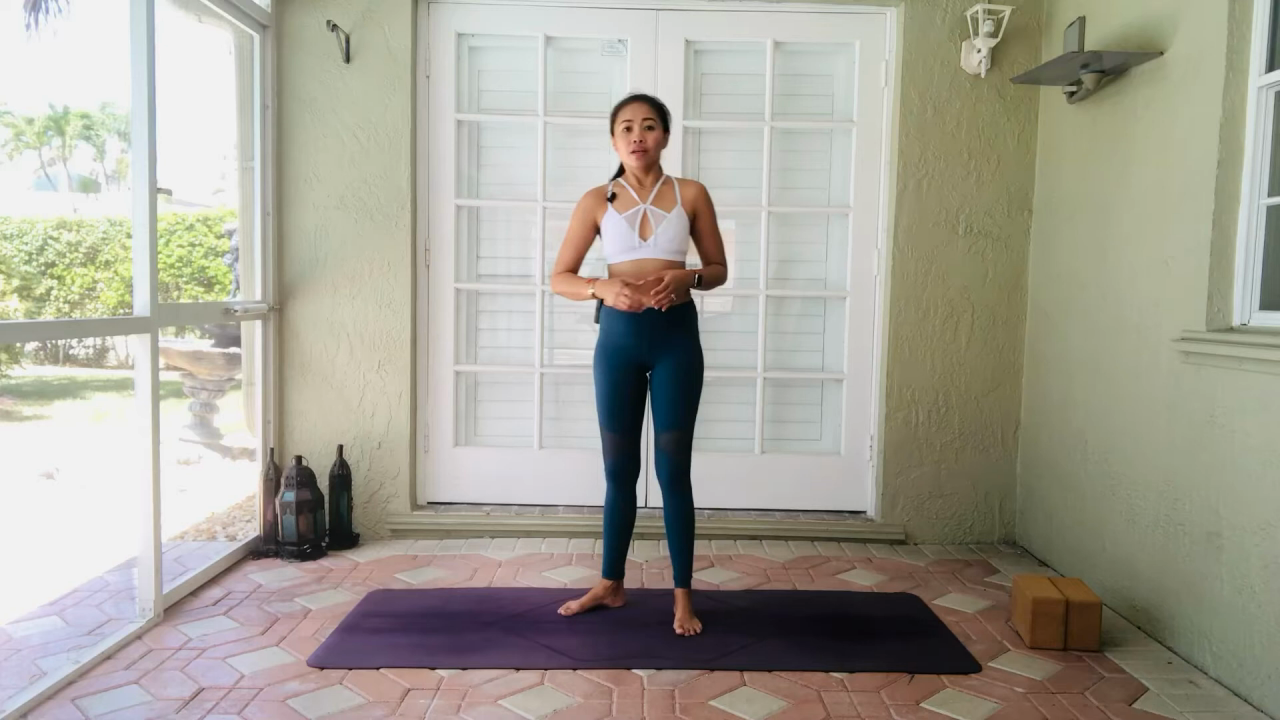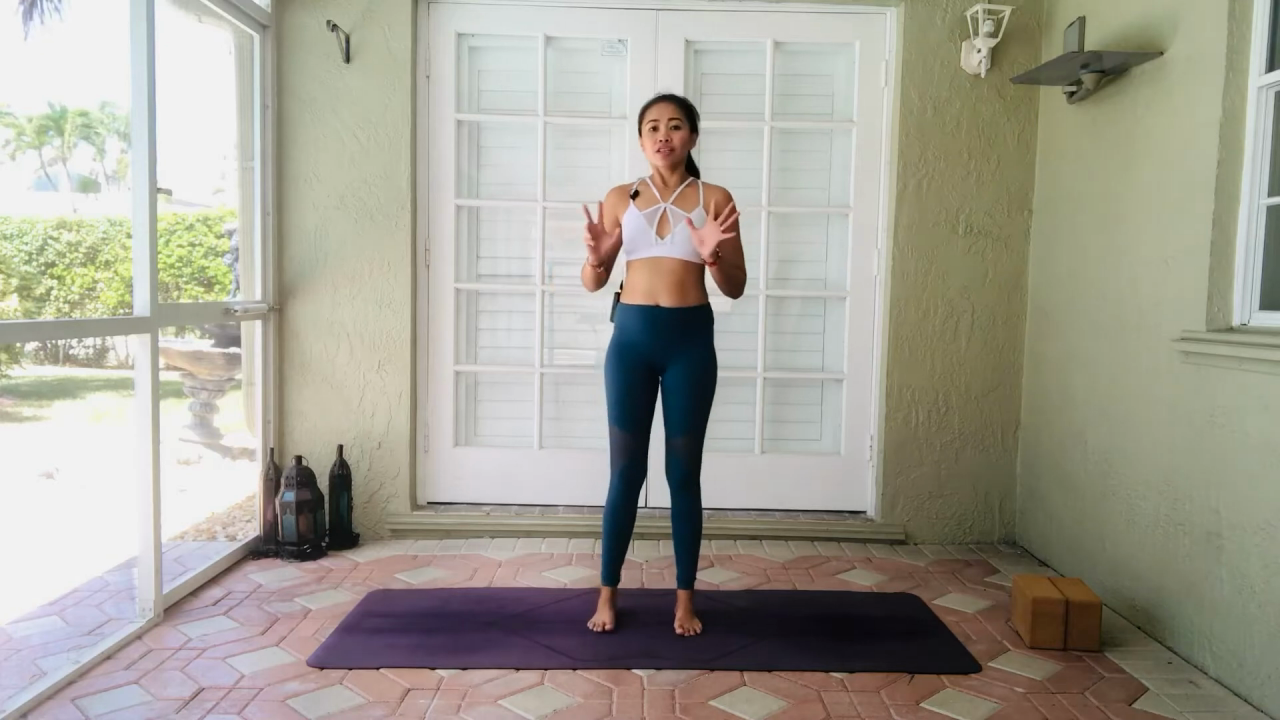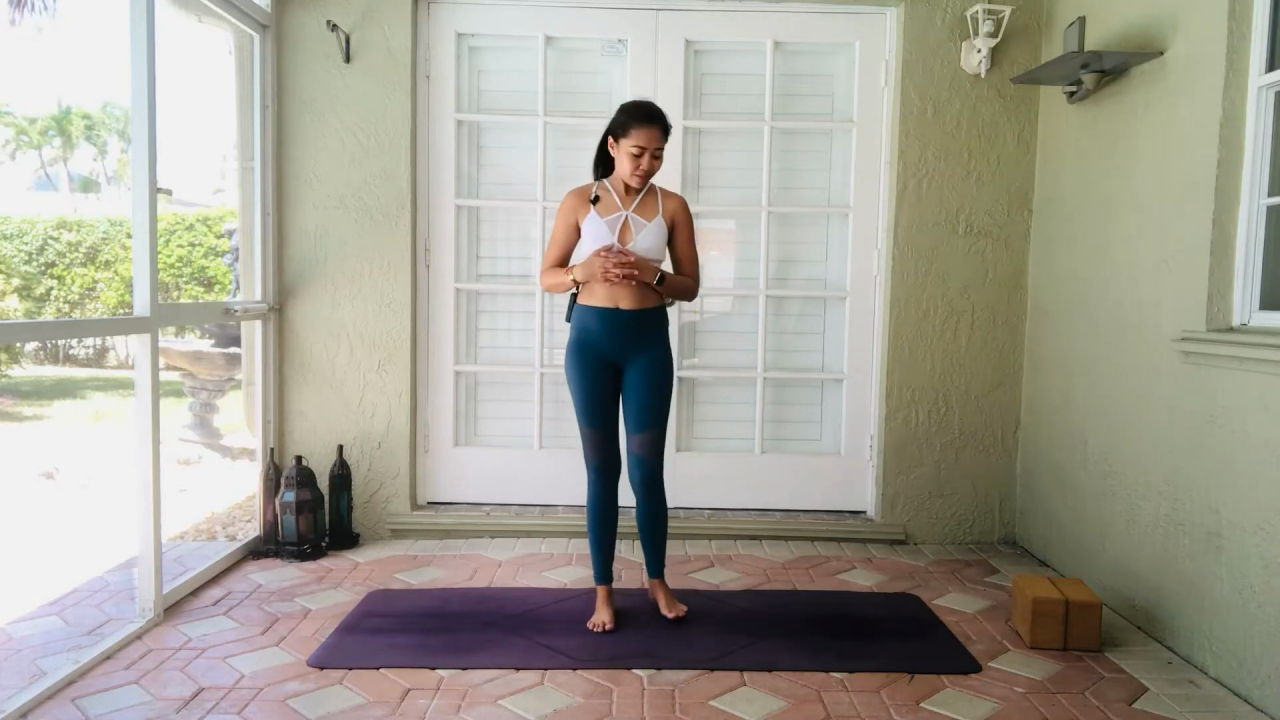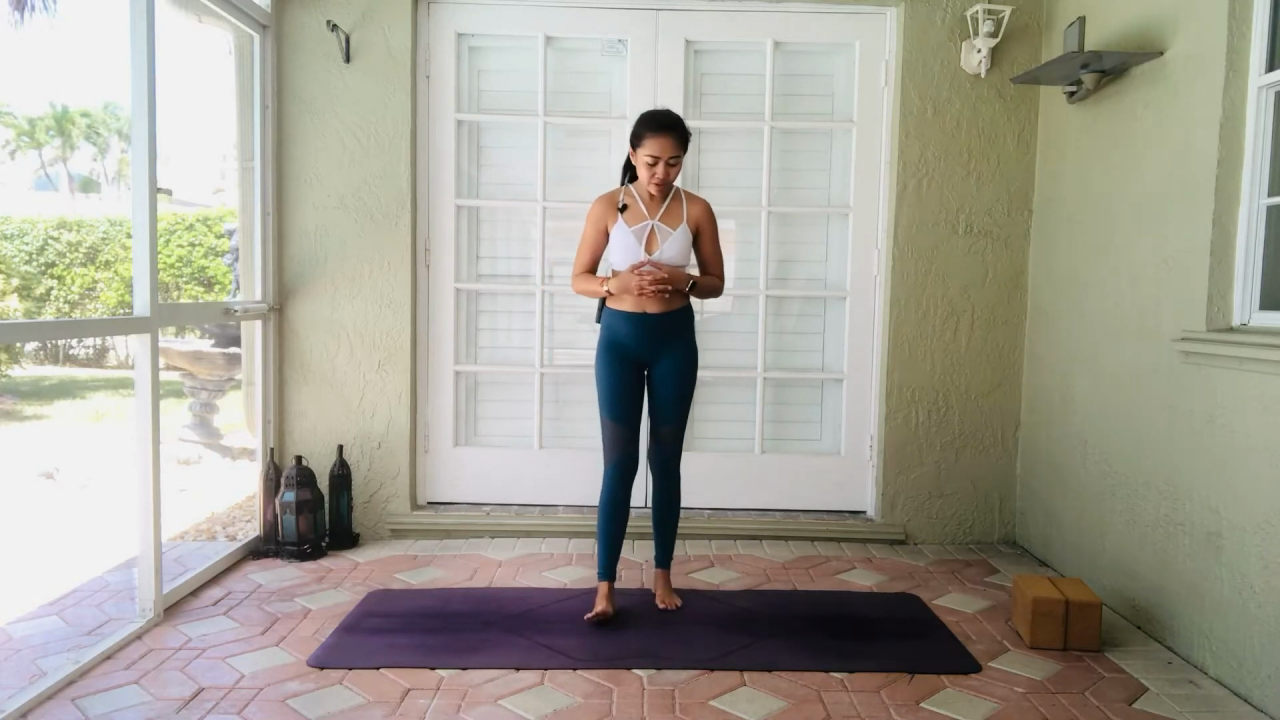
dt=0.7s
person 1, frame 1
left shoulder: (691, 194)
right shoulder: (596, 201)
left elbow: (719, 270)
right elbow: (560, 278)
left wrist: (684, 278)
right wrist: (603, 289)
left hip: (676, 337)
right hip: (618, 337)
left knee: (673, 470)
right knee: (618, 470)
left ankle: (682, 595)
right ankle: (610, 584)
person 1, frame 2
left shoulder: (715, 200)
right shoulder: (619, 198)
left elbow: (735, 288)
right elbow: (593, 283)
left wrist: (713, 256)
right wrist: (595, 257)
left hip: (690, 337)
right hip: (631, 335)
left knee: (683, 473)
right knee: (625, 470)
left ankle: (684, 596)
right ankle: (607, 592)
person 1, frame 3
left shoulder: (672, 206)
right shoulder: (579, 201)
left elbow: (690, 286)
right elbow: (547, 276)
left wrist: (651, 274)
right wrist: (582, 271)
left hip: (648, 340)
right hip: (591, 338)
left knee: (646, 470)
right knee: (602, 469)
left ankle: (657, 579)
right ankle: (603, 593)
person 1, frame 4
left shoulder: (696, 210)
right shoulder: (607, 207)
left elbow: (716, 283)
right elbow: (579, 278)
left wrist: (683, 281)
right wrist: (617, 284)
left hip: (674, 340)
right hip: (620, 338)
left knee: (666, 462)
right knee: (619, 464)
left ankle: (662, 575)
right ankle: (605, 587)
